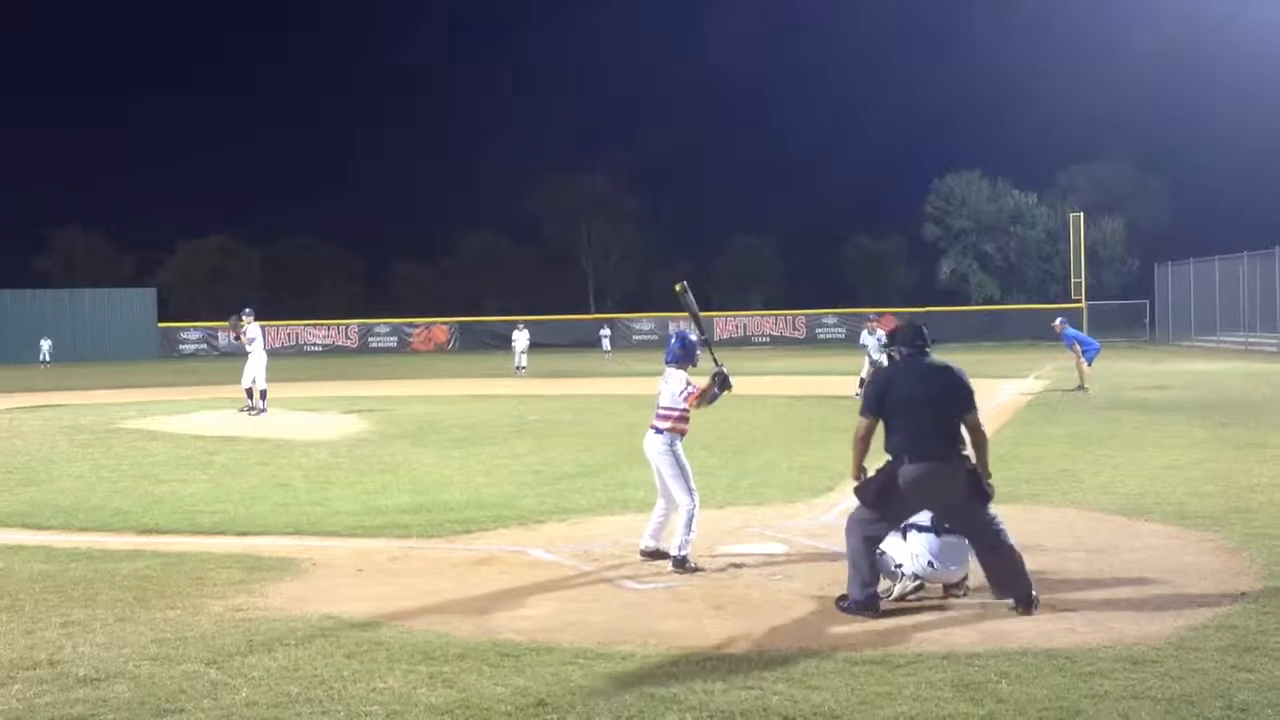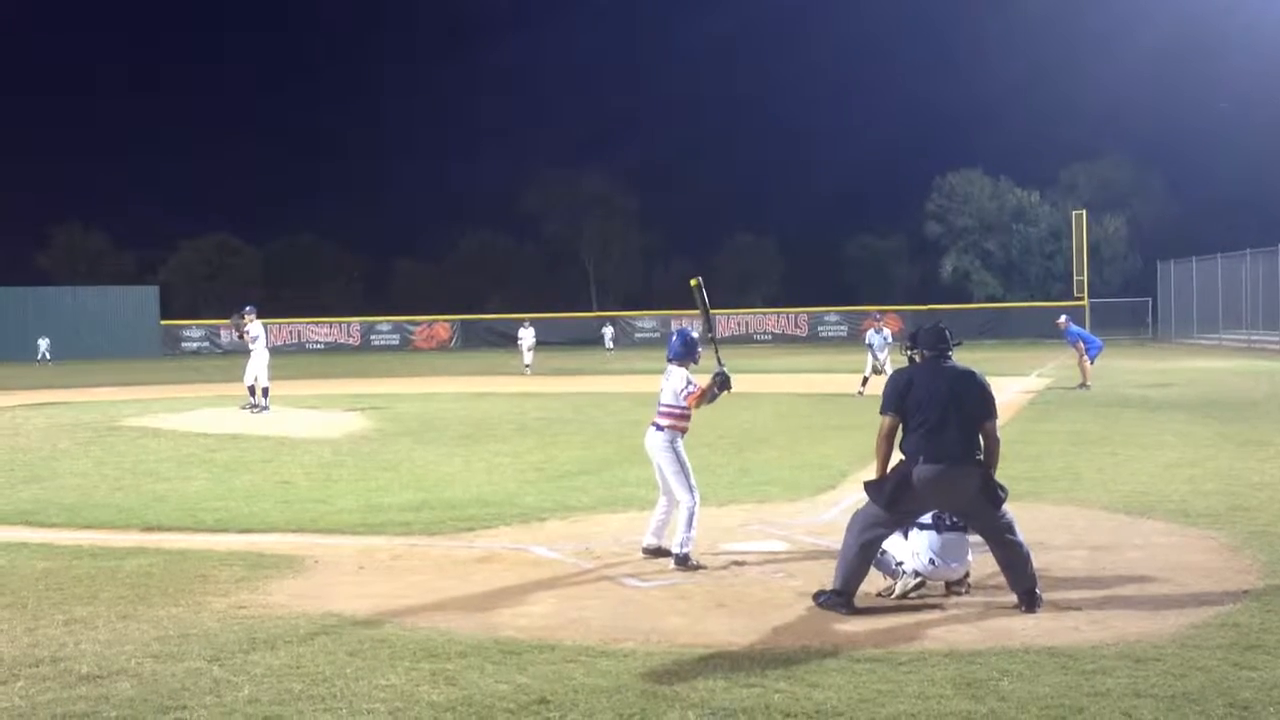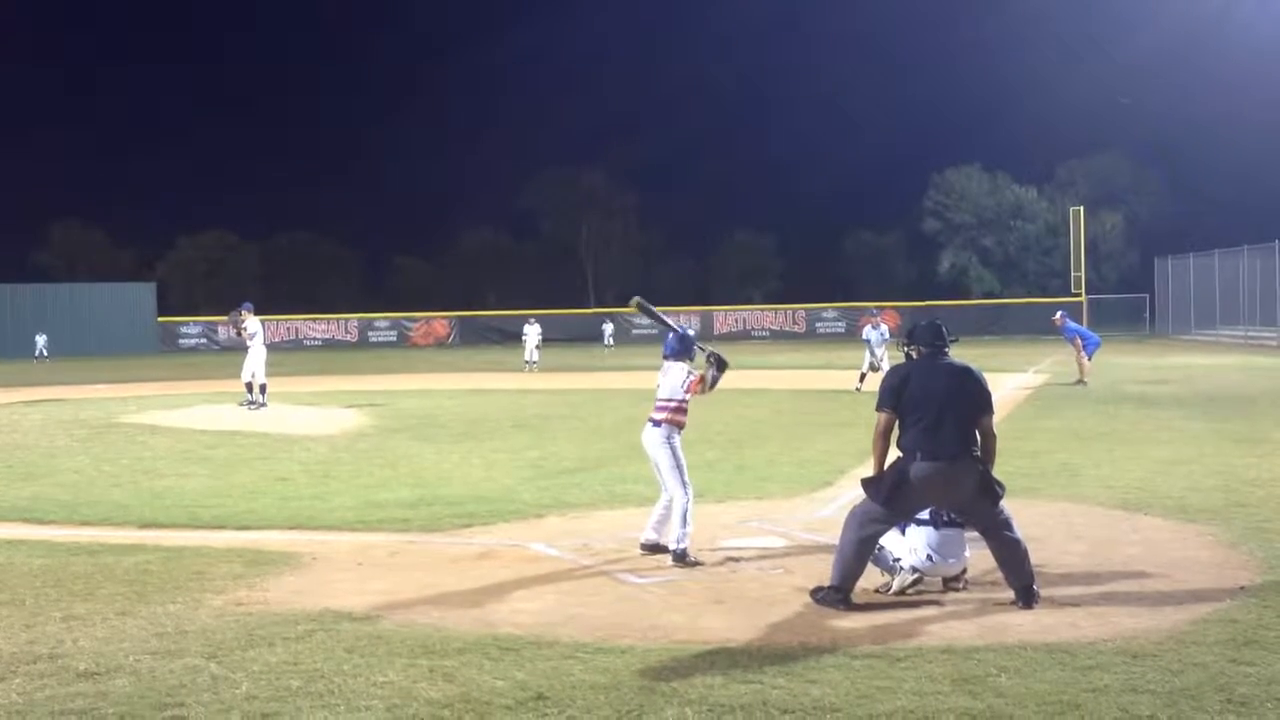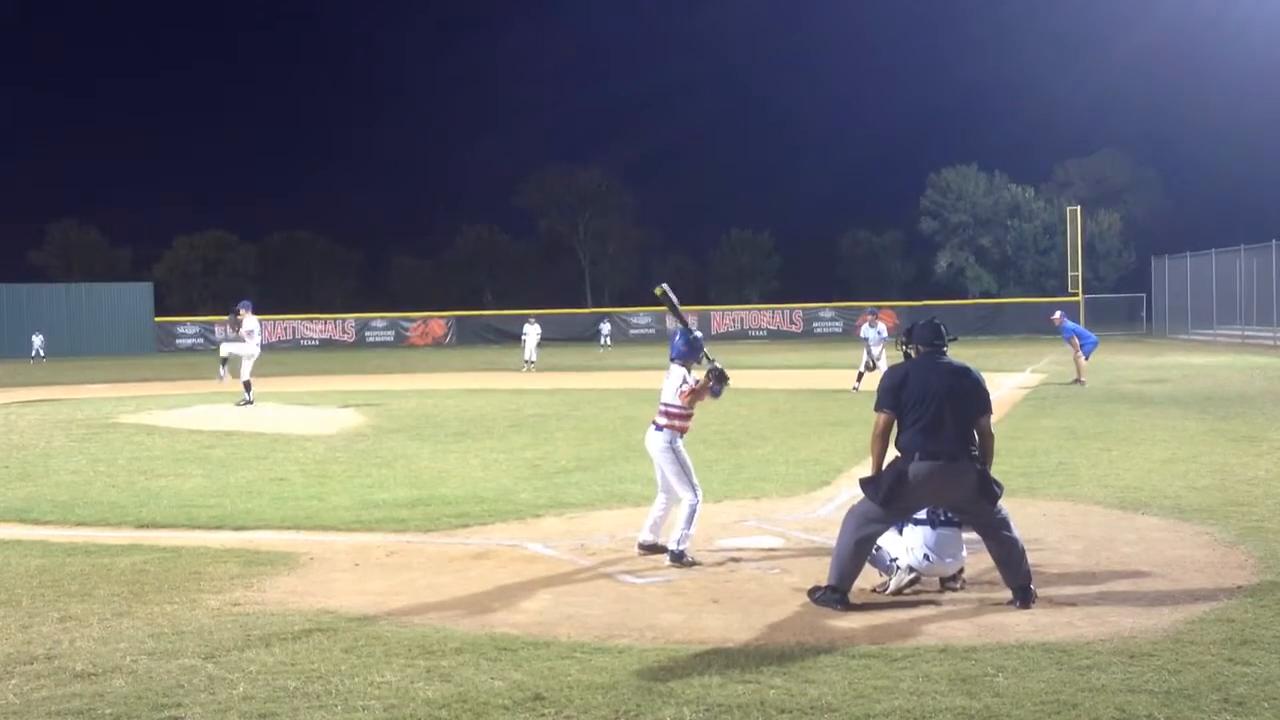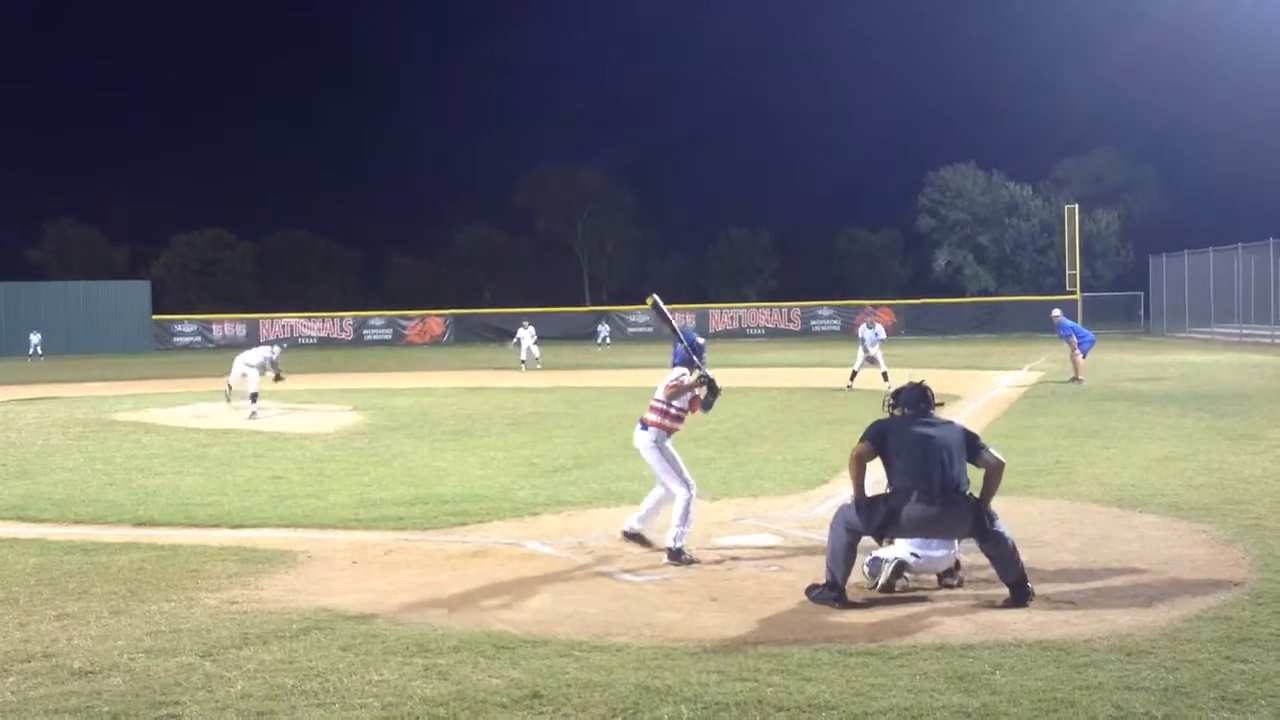
dt=1s
person 1, frame 1
left shoulder: (883, 378)
right shoulder: (952, 375)
left elbow: (863, 432)
right elbow: (975, 428)
left wrist: (857, 466)
right wrist: (982, 466)
left hip: (907, 472)
right hip: (953, 471)
left knee: (861, 527)
right knee: (988, 532)
left ankle: (862, 598)
right ankle: (1023, 596)
person 1, frame 2
left shoulder: (903, 378)
right shoulder: (975, 380)
left elbow: (887, 433)
right elbow: (991, 437)
left wrist: (880, 478)
right wrist: (987, 478)
left hip: (919, 473)
right hip: (966, 474)
left knee: (865, 526)
right knee: (1002, 530)
left ankle: (840, 595)
right ankle: (1029, 594)
person 1, frame 3
left shoulder: (900, 375)
right shoulder: (971, 376)
left elbow: (883, 430)
right elbow: (988, 433)
left wrist: (878, 475)
right wrist: (985, 475)
left hip: (917, 470)
right hip: (964, 471)
left knee: (863, 522)
right knee: (998, 526)
left ankle: (838, 591)
right ankle: (1026, 591)
person 1, frame 4
left shoulder: (898, 375)
right shoulder: (970, 376)
left elbow: (881, 430)
right elbow: (986, 434)
left wrist: (876, 476)
right wrist: (982, 476)
left hip: (915, 470)
right hip: (962, 471)
left knee: (861, 521)
right knee: (996, 525)
left ankle: (835, 591)
right ankle: (1023, 590)
person 1, frame 5
left shoulder: (885, 426)
right shoulder: (955, 429)
left elbow: (858, 456)
right elbow: (996, 463)
left wrist: (860, 501)
right wrist: (981, 505)
left hip: (909, 512)
right hip: (957, 516)
left knee: (846, 518)
right knee: (987, 521)
left ankle: (833, 590)
right ankle: (1020, 589)
person 2, frame 1
left shoulder: (672, 374)
right shoulder: (678, 376)
left elbow: (701, 400)
right elbow: (697, 402)
left wrist: (719, 388)
right wrist: (713, 380)
left hip: (656, 440)
right hip: (666, 442)
left knee: (668, 498)
right knee: (689, 500)
left ankle: (649, 547)
right ankle: (679, 557)
person 2, frame 2
left shoulder: (673, 372)
right shoulder: (680, 374)
left elbow: (699, 400)
right elbow: (696, 402)
left wrist: (718, 388)
right wrist: (714, 381)
left hip: (657, 437)
right hip: (667, 440)
left knee: (669, 495)
right knee: (689, 497)
left ankle: (651, 544)
right ankle: (681, 555)
person 2, frame 3
left shoulder: (670, 368)
right shoulder: (679, 368)
left elbow: (703, 386)
right elbow: (701, 388)
left wrist: (717, 370)
right wrist: (709, 364)
left hip: (655, 433)
right hip: (664, 435)
left knee: (670, 492)
right knee: (683, 493)
left ankle: (649, 540)
right ankle: (679, 551)
person 2, frame 4
left shoulder: (680, 372)
right shoulder: (679, 373)
left elbow: (710, 394)
right elbow: (688, 401)
left wrist: (717, 381)
right wrist: (708, 378)
left hip: (658, 437)
right hip: (667, 440)
left knee: (667, 493)
right knee: (692, 496)
left ankle: (647, 541)
right ankle: (676, 551)
person 2, frame 5
left shoulder: (686, 377)
right shoulder: (682, 374)
left elbow: (701, 407)
right elbow: (669, 394)
left wrist: (710, 392)
right wrist: (695, 383)
left hip: (648, 436)
right hip: (653, 438)
left knee: (667, 487)
right knee: (686, 490)
left ankle: (634, 528)
right ankle: (674, 549)
